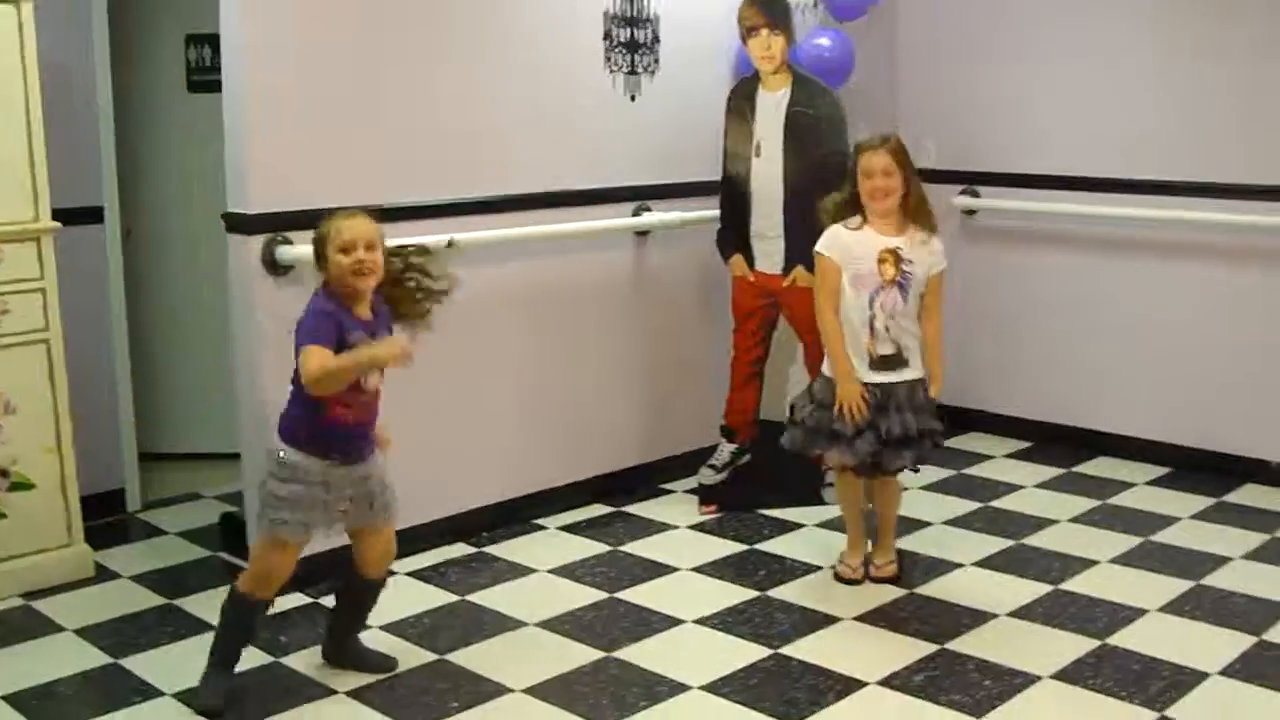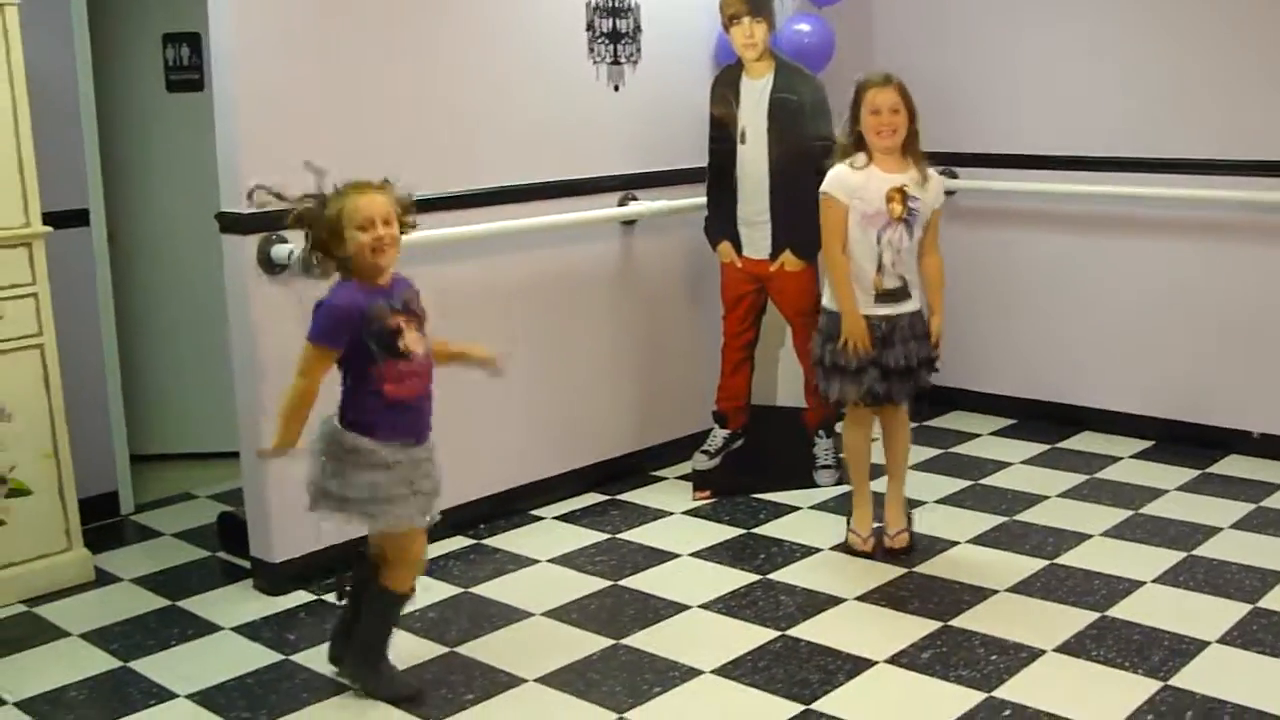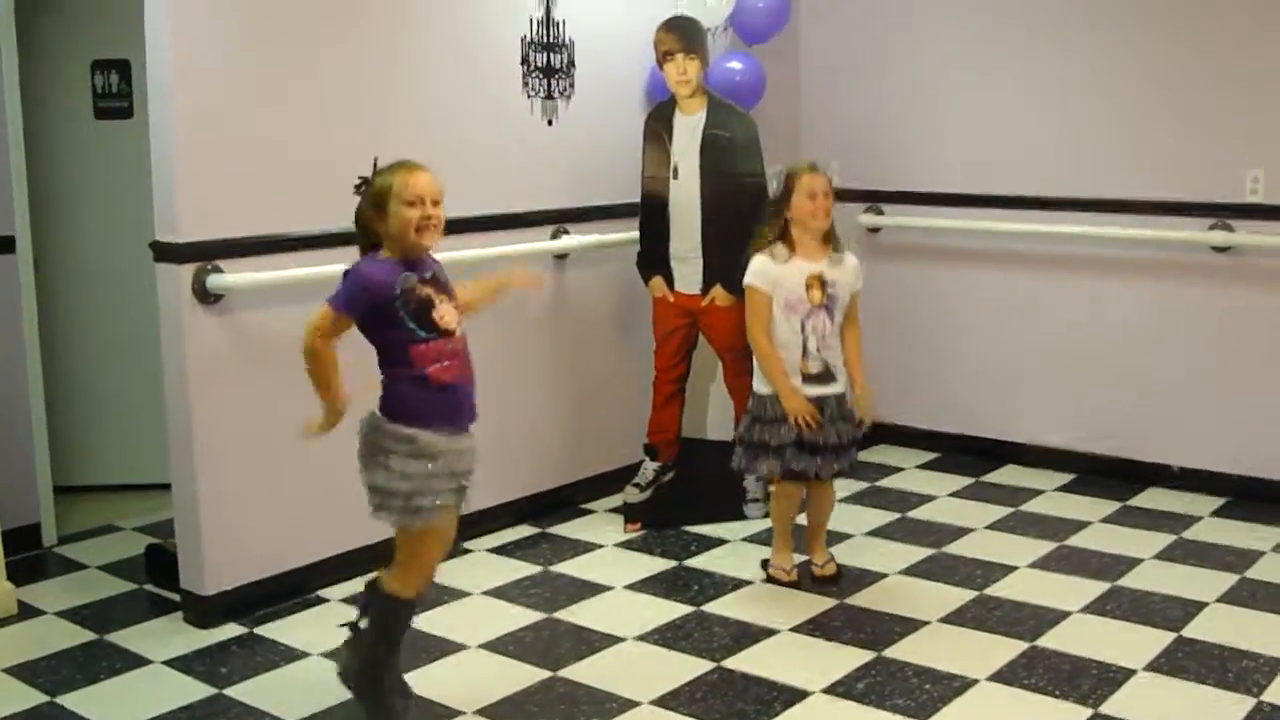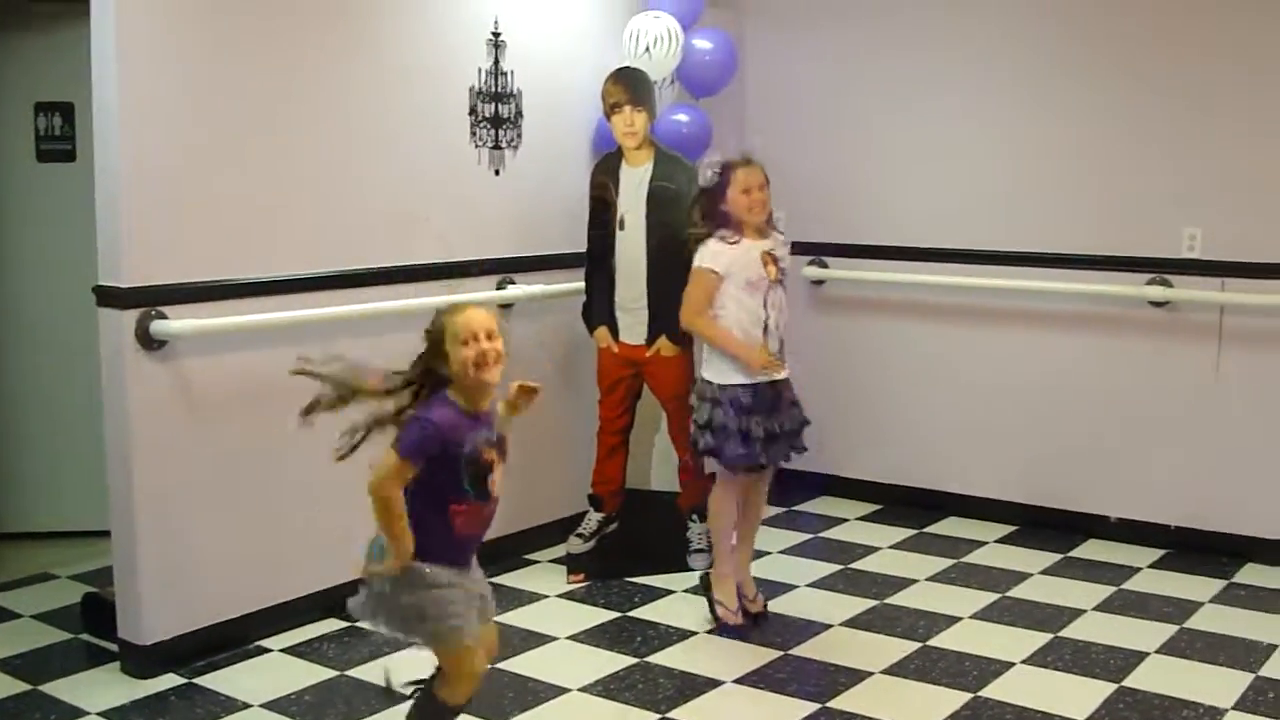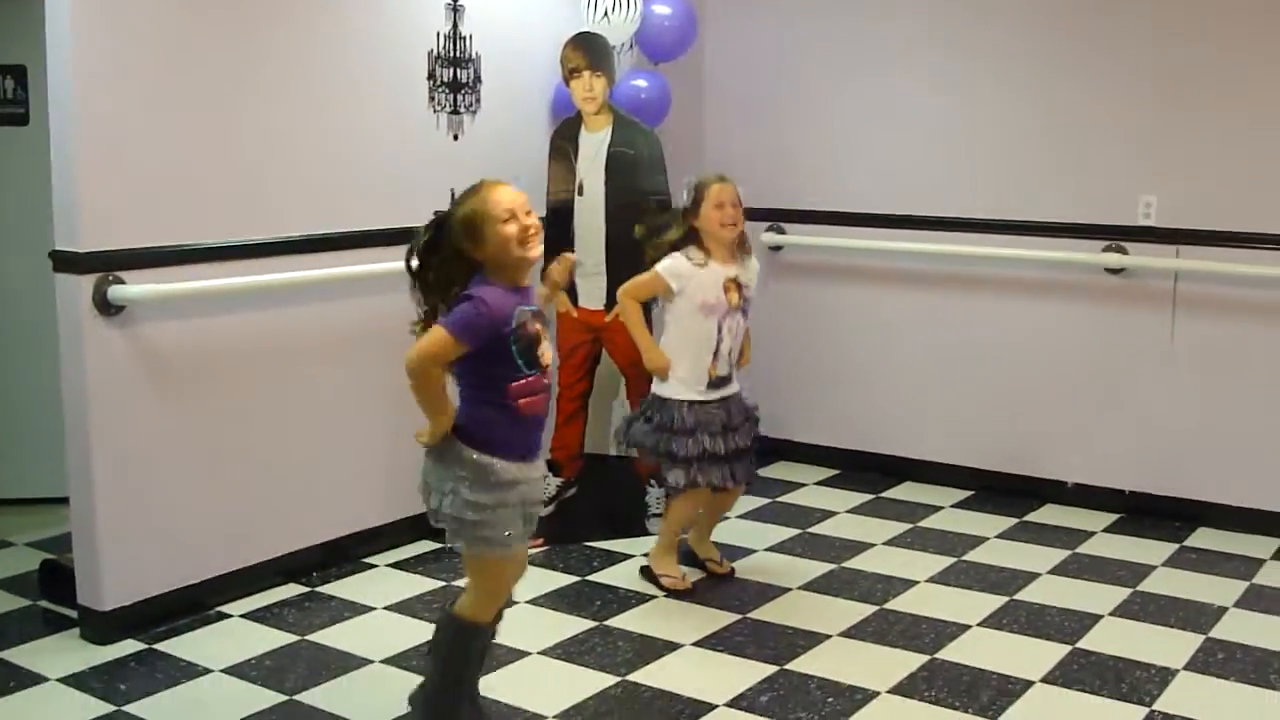
dt=0.7s
person 1, frame 1
left shoulder: (381, 311)
right shoulder: (323, 316)
right elbow: (316, 378)
left wrist: (372, 427)
right wrist: (371, 354)
left hip: (357, 462)
right hip: (307, 461)
left knee: (378, 553)
right knee: (269, 572)
left ankle: (342, 643)
right ankle: (218, 669)
person 1, frame 2
left shoulder: (402, 287)
right shoulder: (343, 303)
right elbow: (308, 376)
left wrist: (463, 354)
right wrist: (285, 437)
left hip: (409, 444)
right hip: (370, 448)
left knee: (387, 551)
right knee: (409, 556)
left ankle: (347, 644)
right ankle: (364, 662)
person 1, frame 3
left shoulder: (427, 265)
right shoulder: (372, 277)
right elbow: (316, 339)
left wrist: (500, 283)
right wrist: (333, 402)
left hip: (449, 434)
right hip: (409, 436)
left knee: (432, 553)
right knee: (418, 561)
left ankle: (372, 655)
right ankle: (369, 668)
person 1, frame 4
left shoulder: (482, 409)
right shoulder: (438, 420)
right elbow: (384, 482)
left wrist: (509, 409)
right wrist: (401, 551)
left hip: (455, 560)
right hip: (422, 567)
left knee: (485, 650)
right knee: (468, 670)
person 1, frame 5
left shoulder: (520, 288)
right shoulder: (485, 302)
right elbow: (420, 360)
left wrist: (549, 288)
right wrist: (441, 423)
left hip: (516, 461)
right hip: (483, 463)
left knee: (503, 578)
right knee: (489, 590)
person 2, frame 1
left shoulder: (819, 101)
right shoulder: (740, 98)
left elbow: (837, 187)
right elbow: (730, 177)
left wrist: (817, 259)
right wrist: (730, 247)
left hip: (802, 262)
right hip: (750, 261)
left knee: (822, 360)
right knee: (746, 355)
right ankle: (736, 440)
person 2, frame 2
left shoulder: (803, 87)
right shoulder: (724, 86)
left elbow: (821, 169)
right elbow: (717, 164)
left wrist: (804, 243)
right wrist: (718, 233)
left hip: (788, 248)
right hip: (738, 246)
left knee: (811, 344)
right knee: (736, 341)
left ankle: (822, 433)
right ankle: (729, 426)
person 2, frame 3
left shoulder: (735, 124)
right shoulder: (657, 123)
left elbow: (753, 208)
right elbow: (650, 200)
left wrist: (733, 279)
right wrist: (650, 269)
left hip: (720, 283)
right hip: (669, 282)
left knee: (740, 378)
right knee: (667, 375)
left ankle: (752, 468)
right ankle: (659, 459)
person 2, frame 4
left shoulder: (680, 176)
right shoulder: (603, 174)
left elbow: (697, 257)
right elbow: (595, 252)
left wrist: (677, 329)
right wrist: (595, 319)
left hip: (665, 333)
right hip: (614, 331)
left knee: (684, 430)
right knee: (611, 425)
left ankle: (695, 517)
right ankle: (603, 509)
person 2, frame 5
left shoulder: (640, 141)
right shoulder: (563, 139)
left elbow: (657, 222)
right elbow: (555, 215)
left hip: (624, 299)
right hip: (573, 298)
left knee: (642, 394)
right knee: (570, 391)
left ankle: (653, 482)
right ankle: (562, 474)
person 3, frame 1
left shoulder: (927, 244)
right shoulder: (838, 238)
left elbow: (930, 317)
right elbow: (826, 312)
left wrist: (935, 377)
right wrist: (845, 376)
left hip: (903, 380)
right hip: (849, 378)
left knee: (885, 473)
right knee: (848, 467)
left ankle: (884, 550)
right ankle: (855, 547)
person 3, frame 2
left shoulder: (927, 181)
right shoulder: (843, 177)
left elbow: (930, 254)
right elbow: (834, 252)
left wrist: (937, 312)
right wrist: (851, 314)
left hip: (904, 315)
right hip: (853, 315)
left knee: (896, 407)
right knee: (859, 408)
left ankle: (896, 505)
right ankle: (862, 508)
person 3, frame 3
left shoulder: (846, 265)
right shoulder: (767, 264)
left elbow: (850, 328)
right elbow: (757, 335)
left wrist: (859, 385)
right wrist: (787, 391)
left hip: (829, 393)
right hip: (778, 394)
left knee: (823, 479)
right knee: (790, 482)
left ankle: (817, 547)
right ankle: (781, 550)
person 3, frame 4
left shoulder: (775, 243)
right shoulder: (717, 252)
right elbow: (691, 315)
left wrist: (777, 350)
right wrist: (742, 351)
left hip: (772, 382)
right hip: (730, 384)
left knee: (761, 477)
right knee: (734, 477)
left ankle: (742, 571)
right ankle: (721, 574)
person 3, frame 5
left shoulder: (747, 264)
right shoulder: (682, 266)
right elbow: (627, 296)
left wrist: (744, 344)
right wrist: (649, 349)
left hip: (724, 394)
right hip: (681, 395)
left knee: (732, 482)
right knee: (695, 486)
left ankle: (699, 542)
right ankle: (661, 555)
